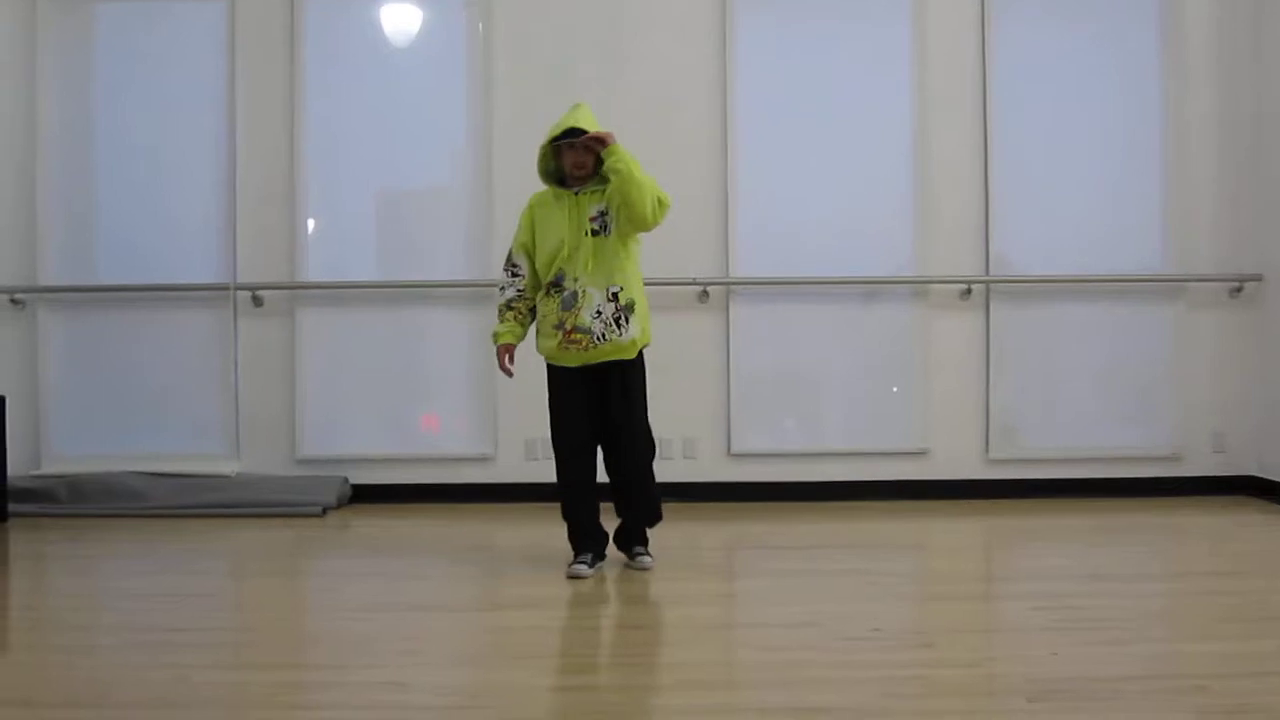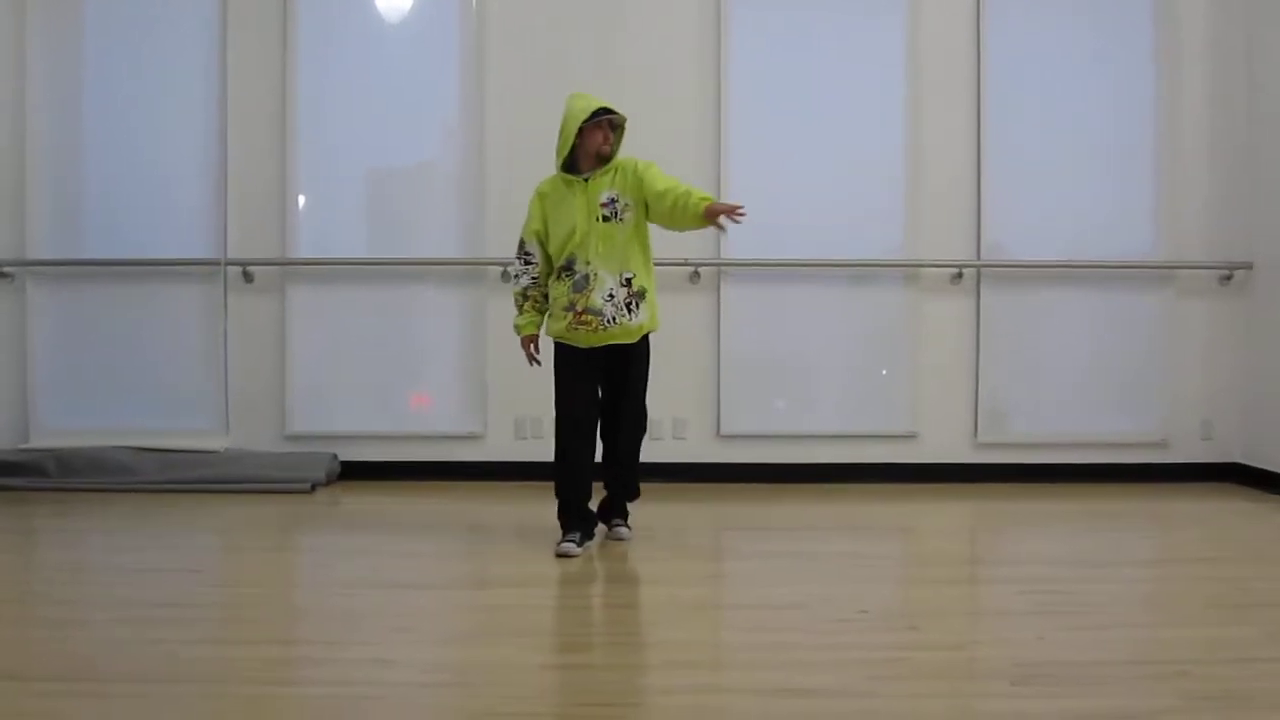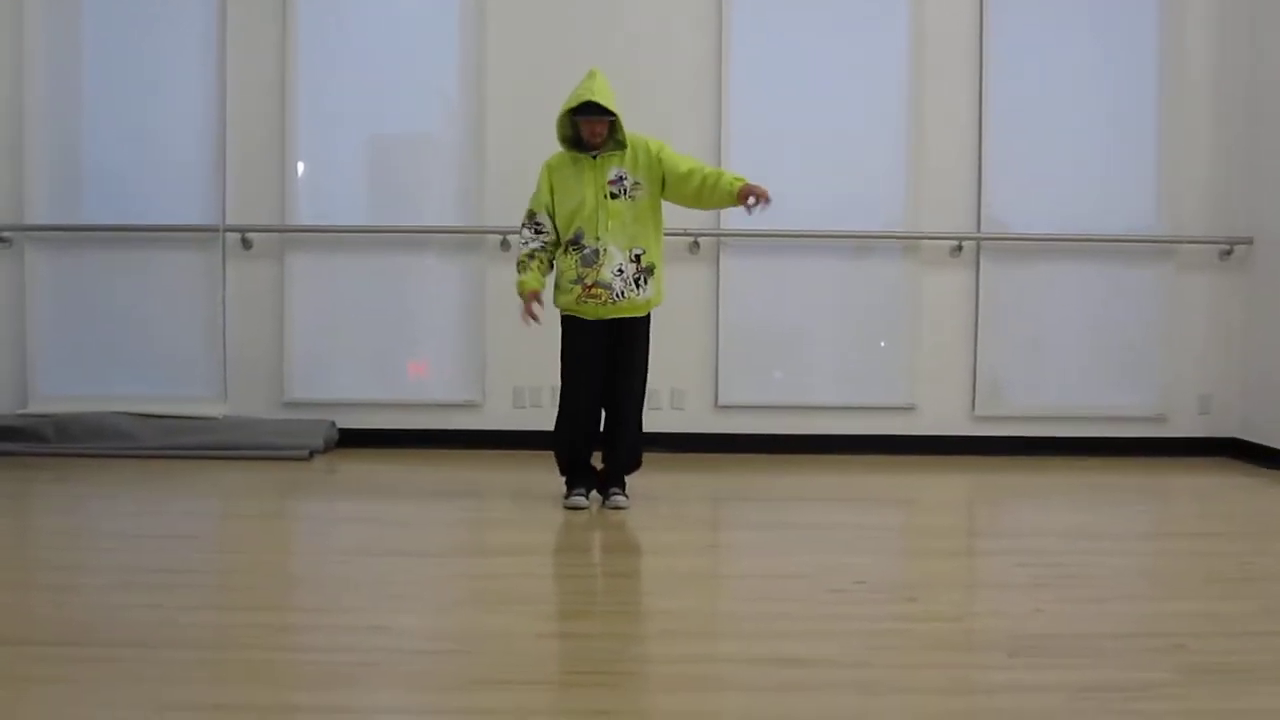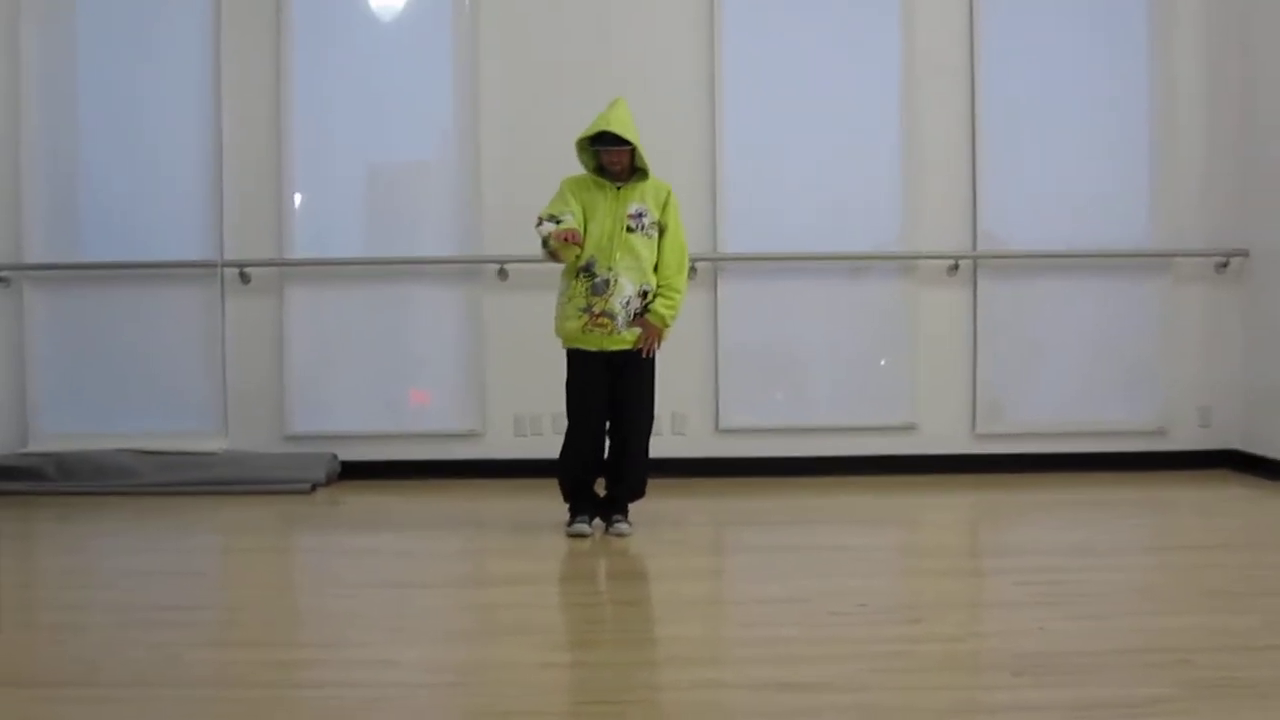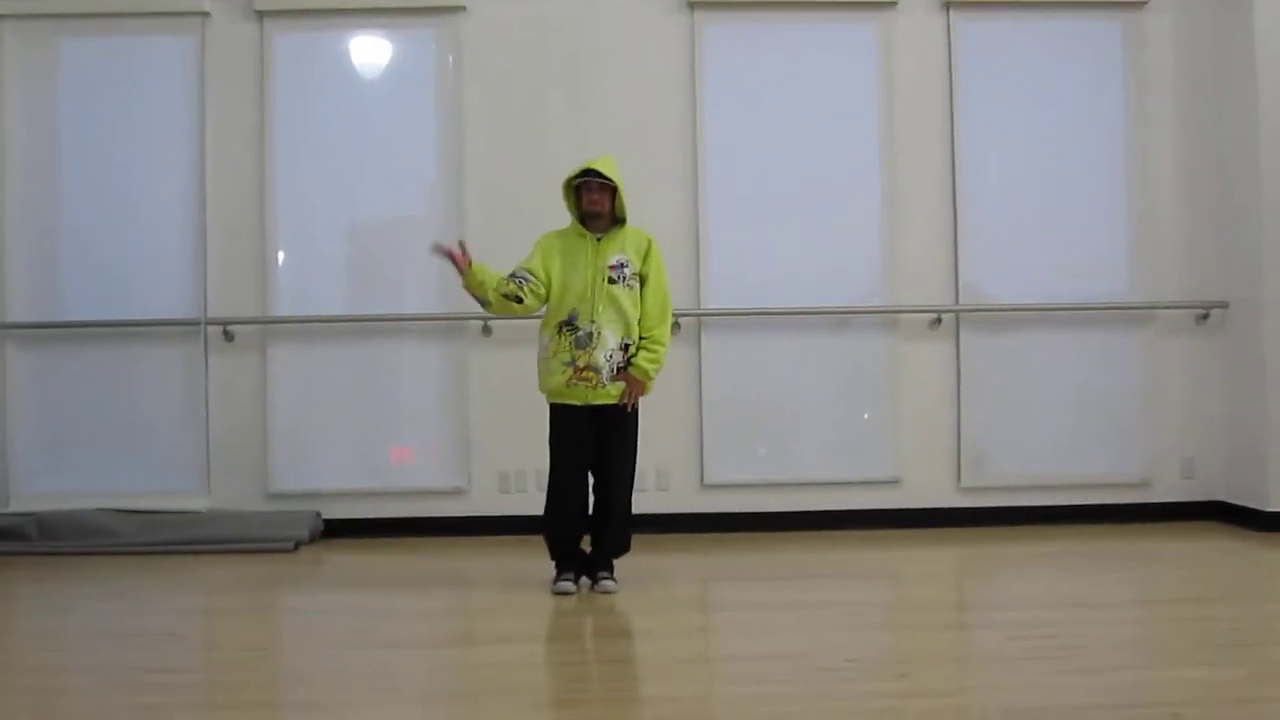
dt=1s
person 1, frame 1
left shoulder: (619, 193)
right shoulder: (540, 206)
left elbow: (651, 210)
right elbow: (519, 275)
left wrist: (615, 154)
right wrist: (508, 331)
left hip: (620, 348)
right hip: (564, 353)
left knee: (630, 445)
right knee: (573, 452)
left ankle: (635, 535)
right ankle: (587, 544)
person 1, frame 2
left shoulder: (633, 175)
right shoulder: (549, 193)
left elbow: (671, 198)
right elbow: (530, 262)
left wrist: (705, 207)
right wrist: (527, 323)
left hip: (628, 329)
right hip: (573, 333)
left knee: (625, 425)
right knee: (574, 429)
left ankle: (616, 508)
right ankle: (575, 522)
person 1, frame 3
left shoulder: (646, 154)
right shoulder: (557, 169)
left elbow: (696, 179)
right elbow: (539, 230)
left wrist: (736, 187)
right wrist: (530, 281)
left hip: (634, 301)
right hip: (580, 305)
left knee: (627, 395)
right knee: (580, 395)
left ankle: (615, 476)
right ankle: (577, 477)
person 1, frame 4
left shoulder: (659, 195)
right shoulder: (574, 189)
left elbow: (673, 265)
right elbow: (552, 234)
left wrist: (659, 317)
right wrist: (563, 239)
left hip: (636, 335)
right hip: (585, 333)
left knee: (632, 426)
right knee: (585, 424)
left ankle: (618, 504)
right ankle: (581, 504)
person 1, frame 5
left shoulder: (640, 245)
right shoulder: (553, 244)
left elbow: (657, 316)
right elbow: (520, 295)
left wrist: (644, 370)
right wrist: (474, 274)
left hip: (619, 389)
right hip: (567, 388)
left knee: (615, 480)
right knee: (567, 480)
left ankle: (604, 560)
right ankle: (567, 561)
